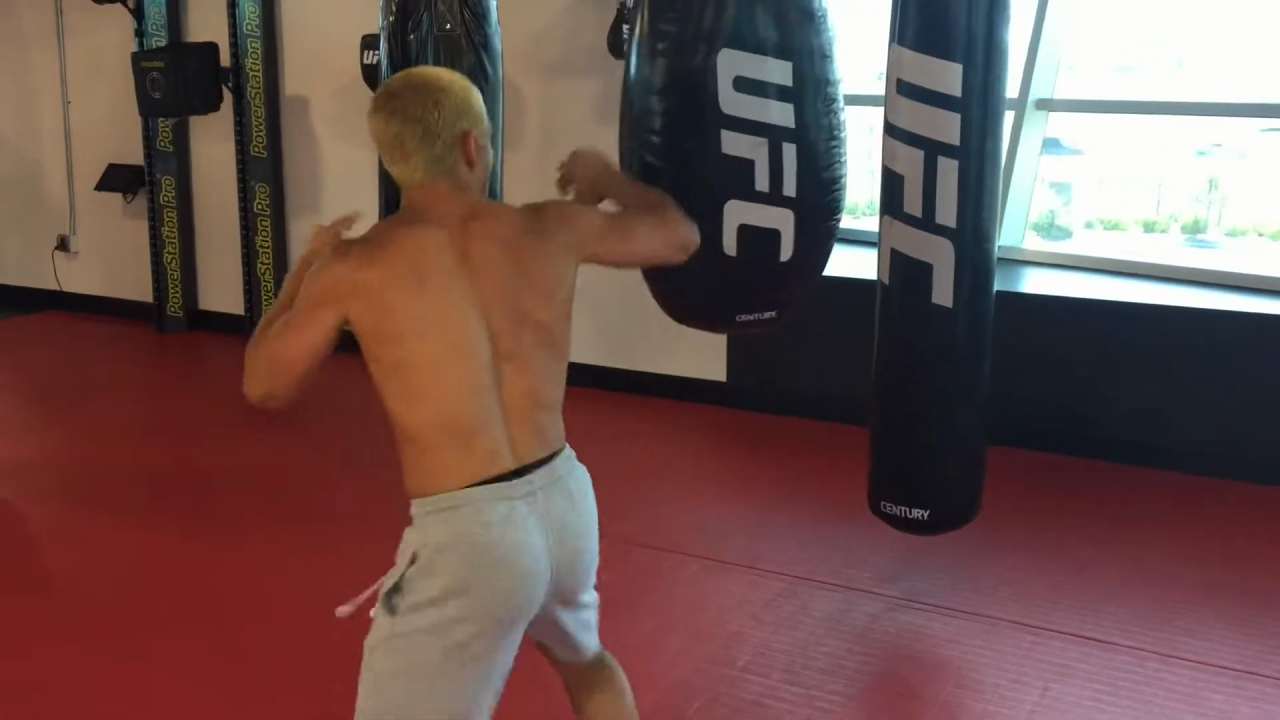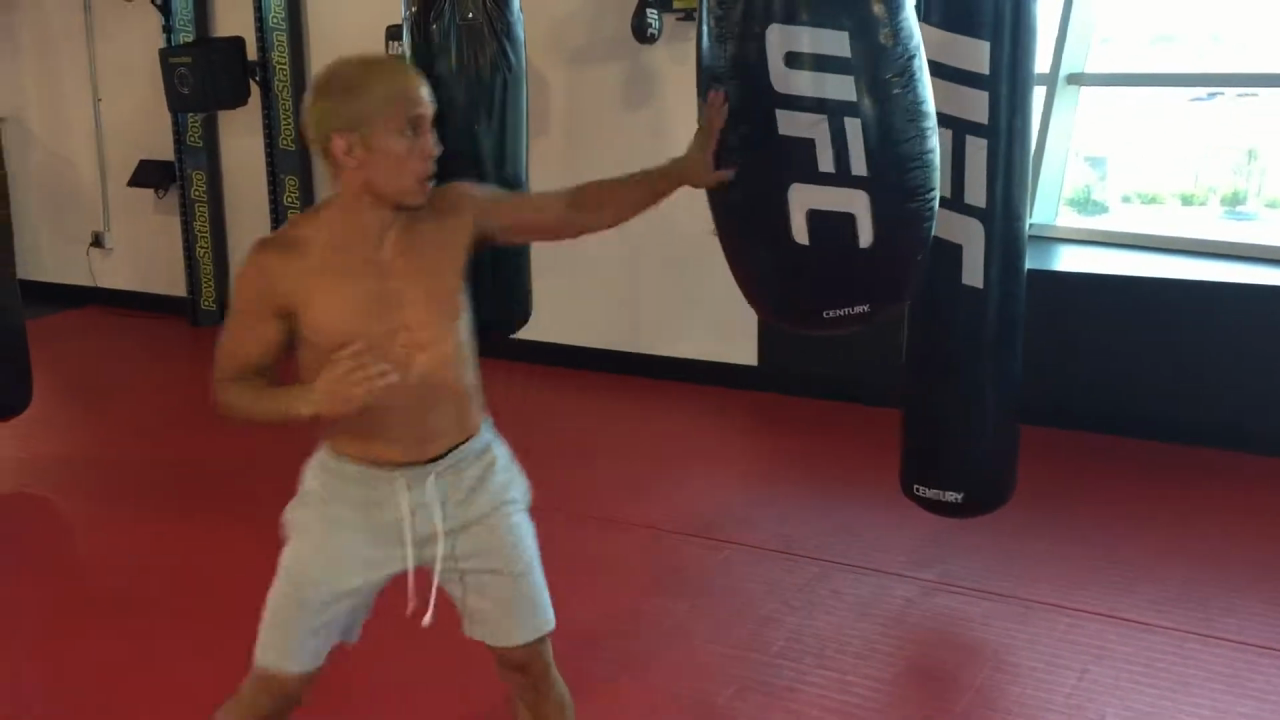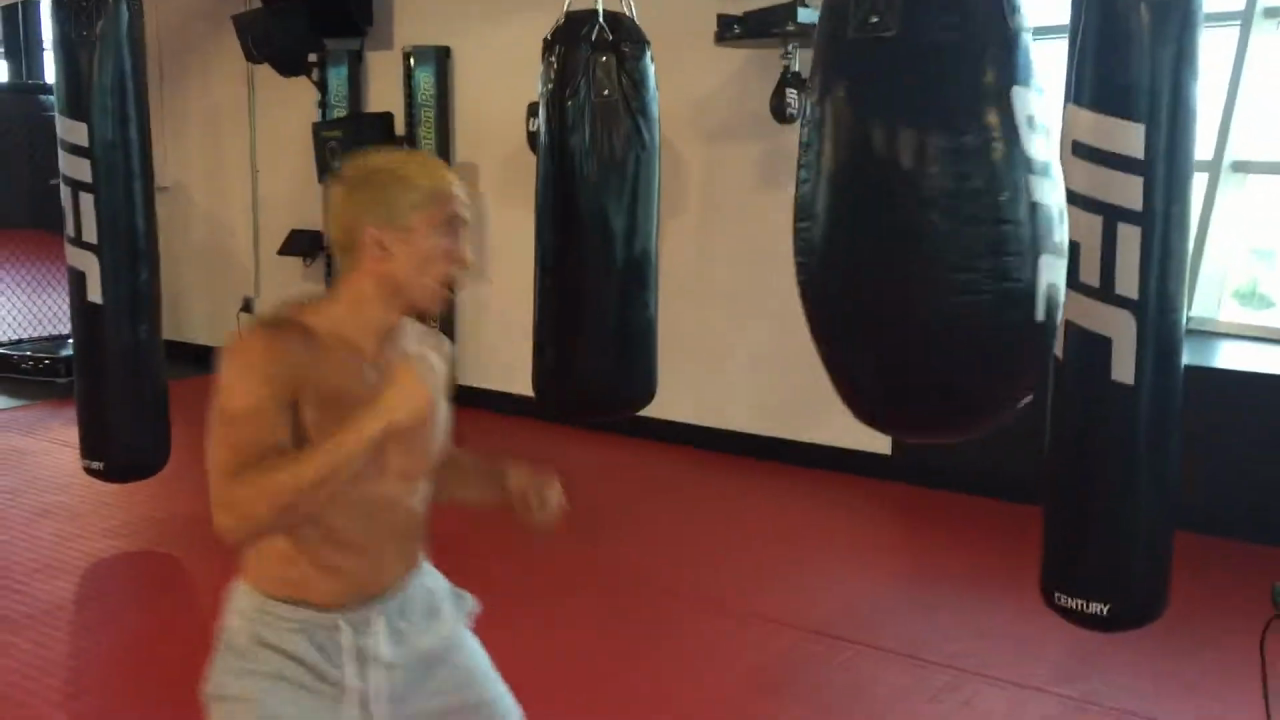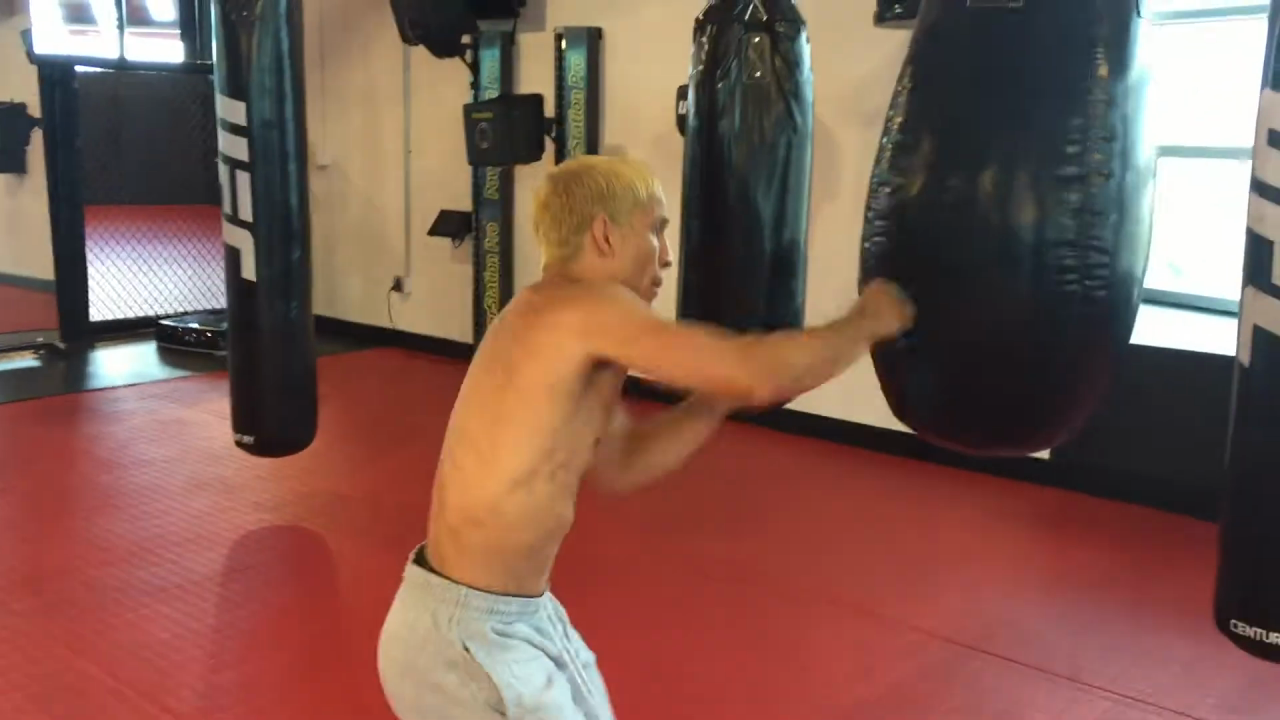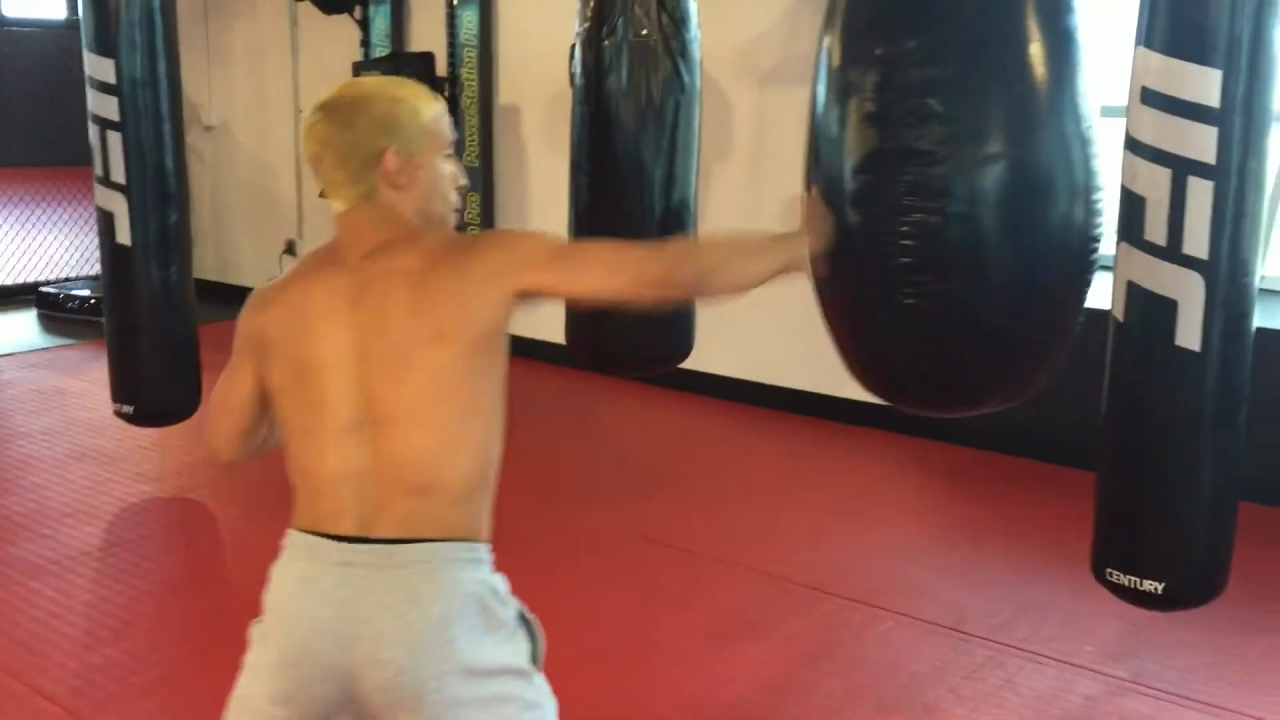
dt=1s
person 1, frame 1
left shoulder: (353, 267)
right shoulder: (549, 230)
left elbow: (263, 386)
right elbow: (680, 238)
left wrist: (308, 266)
right wrist: (606, 181)
left hip: (467, 537)
right hip: (564, 505)
right knee: (584, 660)
person 1, frame 2
left shoulder: (453, 213)
right shoulder: (276, 263)
left elbow: (571, 212)
right elbow: (230, 384)
left wrist: (687, 168)
right wrist: (309, 398)
left hip: (472, 478)
right hip: (353, 490)
left knee: (527, 658)
person 1, frame 3
left shoulder: (424, 349)
right shoulder: (267, 356)
right elbow: (237, 518)
left wrist: (509, 483)
right wrist: (374, 420)
left hip: (413, 616)
right hip: (283, 642)
person 1, frame 4
left shoulder: (539, 331)
right shoulder: (587, 308)
left elbow: (621, 471)
right elbow: (755, 375)
left wrist: (714, 397)
right wrist: (864, 322)
left hip: (496, 618)
right hip: (463, 638)
person 1, frame 5
left shoulder: (275, 307)
right shoulder: (483, 262)
left elbow: (229, 441)
right elbow: (669, 271)
right wrist: (800, 240)
left hip: (308, 592)
right hip: (436, 602)
